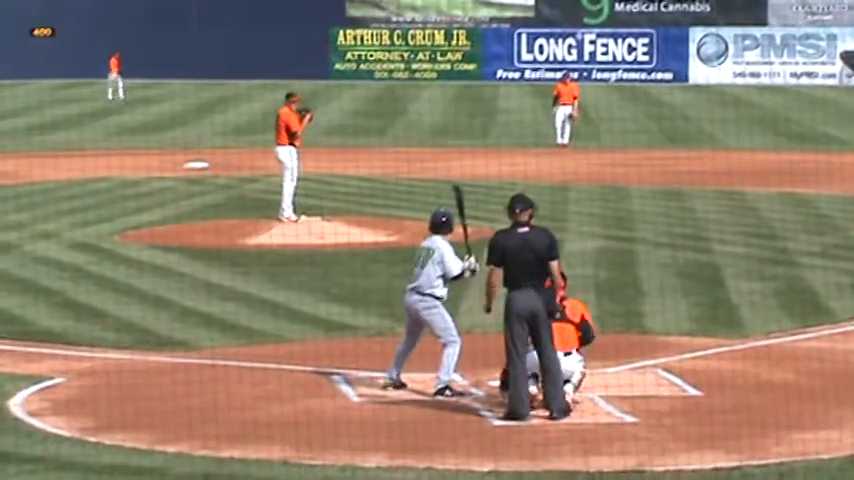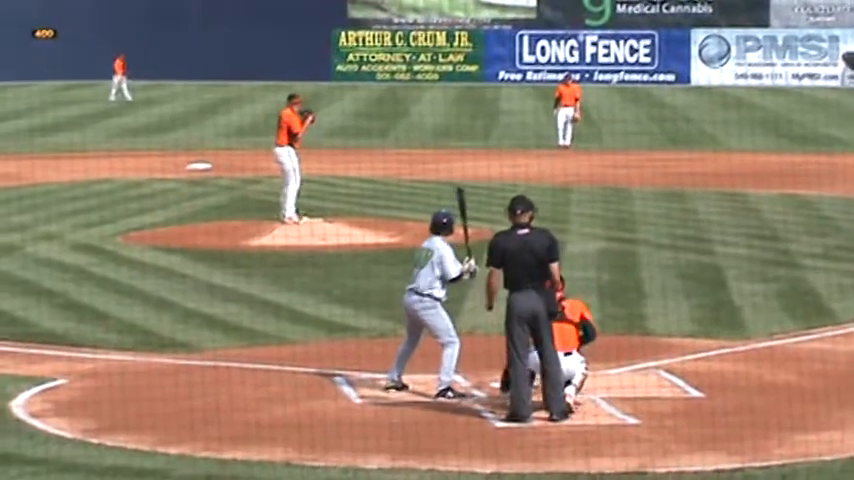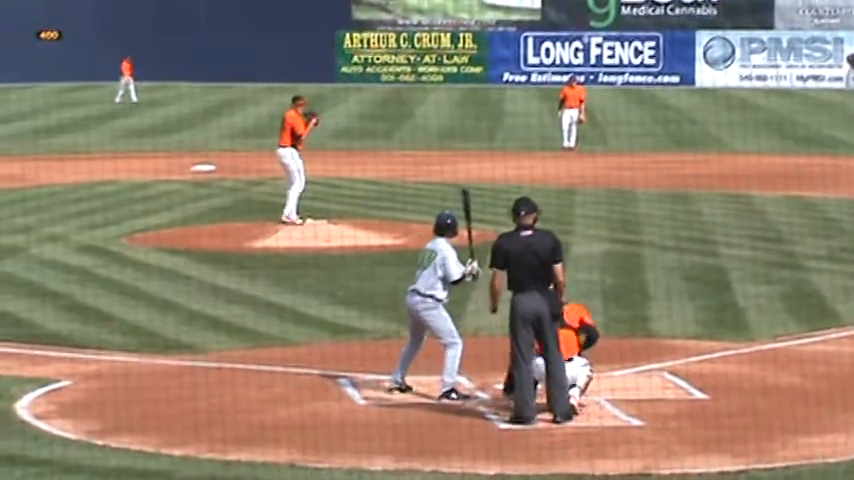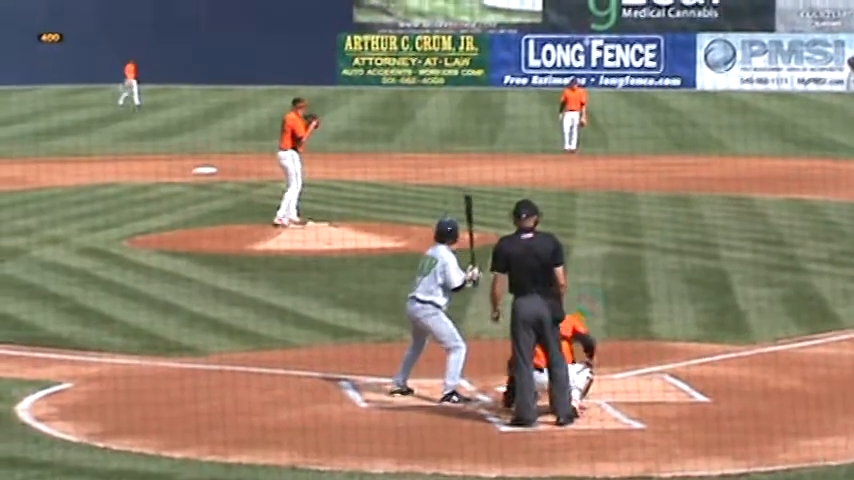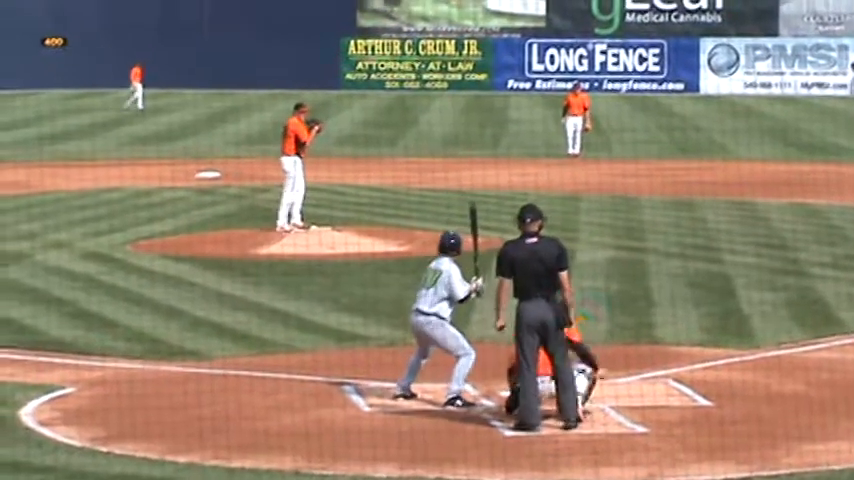
dt=0.1s
person 1, frame 1
left shoulder: (500, 239)
right shoulder: (545, 236)
left elbow: (495, 276)
right elbow: (555, 273)
left wrist: (489, 301)
right wrist: (555, 296)
left hip: (516, 299)
right hip: (540, 298)
left knee: (516, 356)
right knee: (548, 353)
left ankle: (519, 409)
right ankle: (557, 406)
person 1, frame 2
left shoulder: (500, 240)
right shoulder: (546, 237)
left elbow: (494, 278)
right elbow: (556, 276)
left wrist: (490, 301)
right wrist: (553, 296)
left hip: (517, 301)
right hip: (541, 300)
left knee: (518, 358)
right knee: (549, 355)
left ankle: (521, 410)
right ankle: (557, 409)
person 1, frame 3
left shoulder: (504, 242)
right shoulder: (549, 239)
left elbow: (497, 280)
right elbow: (559, 278)
left wrist: (494, 303)
right wrist: (558, 298)
left hip: (521, 302)
right hip: (545, 301)
left knee: (522, 360)
right knee: (554, 356)
left ankle: (525, 412)
right ankle: (561, 410)
person 1, frame 4
left shoulder: (505, 245)
right shoulder: (550, 242)
left elbow: (499, 282)
right elbow: (561, 281)
left wrist: (496, 309)
right wrist: (559, 304)
left hip: (522, 306)
right hip: (546, 304)
left knee: (523, 362)
right knee: (556, 360)
left ankle: (526, 415)
right ankle: (563, 413)
person 1, frame 5
left shoulder: (509, 250)
right shoulder: (555, 246)
left elbow: (503, 287)
right elbow: (565, 285)
left wrist: (499, 317)
right wrist: (569, 311)
left hip: (526, 310)
right hip: (551, 309)
left knee: (527, 366)
right knee: (562, 363)
left ankle: (529, 419)
right ankle: (570, 415)
person 2, frame 1
left shoulder: (425, 244)
right shoulder: (443, 246)
right elbow: (455, 274)
left wrist: (465, 267)
right wrist: (469, 265)
left hip: (412, 297)
right hip: (428, 302)
left knee: (410, 339)
right knee: (452, 341)
left ankle: (393, 378)
right ankle: (442, 386)
person 2, frame 2
left shoulder: (426, 245)
right shoulder: (443, 247)
right elbow: (453, 276)
left wrist: (463, 269)
right wrist: (467, 267)
left hip: (411, 298)
right hip: (426, 302)
left knee: (411, 340)
right knee: (451, 342)
left ankle: (394, 380)
right ankle: (444, 388)
person 2, frame 3
left shoulder: (429, 246)
right shoulder: (446, 249)
right elbow: (455, 279)
left wrist: (465, 271)
right wrist: (470, 270)
left hip: (413, 299)
right hip: (428, 303)
left knee: (414, 341)
right knee: (453, 343)
left ankle: (397, 381)
right ankle: (448, 389)
person 2, frame 4
left shoulder: (430, 253)
right shoulder: (447, 256)
right elbow: (456, 285)
left wrist: (466, 277)
right wrist: (470, 276)
left hip: (413, 306)
right hip: (428, 310)
left knee: (416, 346)
right knee: (457, 346)
left ankle: (399, 384)
right ankle: (450, 392)
person 2, frame 5
left shoulder: (433, 265)
right shoulder: (451, 268)
right elbow: (460, 297)
left wrist: (470, 287)
right wrist: (474, 287)
left hip: (417, 317)
right hip: (432, 321)
left knee: (422, 352)
right knee: (467, 353)
left ankle: (403, 389)
right ankle: (454, 397)
person 3, frame 1
left shoulder: (284, 112)
right shoulder: (288, 113)
right elbow: (297, 133)
left wrist: (302, 119)
right wrist: (306, 120)
left hip: (285, 149)
right hip: (288, 150)
left knee: (290, 182)
right knee: (289, 182)
left ankle: (286, 212)
right ankle: (286, 214)
person 3, frame 2
left shoulder: (286, 113)
right shoulder: (291, 115)
right elbow: (298, 135)
left wrist: (304, 121)
right wrist: (307, 122)
left hip: (284, 150)
right hip: (286, 150)
left knee: (289, 182)
right knee: (294, 182)
left ankle: (287, 214)
right ankle: (289, 215)
person 3, frame 3
left shoulder: (290, 115)
right shoulder: (295, 117)
right elbow: (301, 137)
left wrist: (308, 123)
right wrist: (311, 124)
left hip: (287, 151)
right hip: (289, 152)
left knee: (294, 183)
right knee: (299, 183)
left ankle: (289, 214)
right ankle: (288, 215)
person 3, frame 4
left shoulder: (290, 118)
right shoulder: (295, 119)
right elbow: (302, 139)
left wrist: (308, 126)
right wrist: (312, 127)
left hip: (289, 154)
right hip: (290, 154)
left knee: (295, 185)
right knee: (294, 186)
left ankle: (291, 216)
right ankle: (280, 217)
person 3, frame 5
left shoulder: (292, 122)
right shoulder: (297, 124)
right elbow: (305, 144)
left wrist: (311, 131)
right wrist: (314, 131)
left hip: (291, 159)
right hip: (292, 160)
left knee: (299, 190)
right knee: (290, 192)
left ankle: (295, 221)
right ankle: (282, 224)
person 4, frame 1
right shoulder: (577, 306)
right elbow: (589, 336)
right hip: (569, 361)
right knee: (579, 365)
left ankle: (532, 389)
right ankle: (568, 391)
person 4, frame 2
right shoulder: (576, 305)
right elbow: (592, 334)
left hip: (540, 359)
right hip: (568, 362)
right knee: (581, 367)
right ankle: (569, 395)
person 4, frame 3
right shoulder: (576, 309)
right elbow: (594, 334)
left wrist: (510, 376)
right wrist: (581, 347)
left hip: (542, 366)
right hip: (570, 365)
right knee: (585, 367)
right ankle: (573, 397)
person 4, frame 4
right shoulder: (570, 320)
left elbow: (514, 360)
right elbow: (589, 342)
left wrist: (510, 386)
right wrist: (590, 357)
left hip: (538, 378)
right knee: (586, 371)
right ankle: (574, 400)
person 4, frame 5
right shoulder: (565, 328)
left elbow: (512, 369)
right elbow: (582, 350)
left wrist: (513, 392)
right wrist: (596, 369)
right knee: (589, 371)
right ankle: (577, 406)
